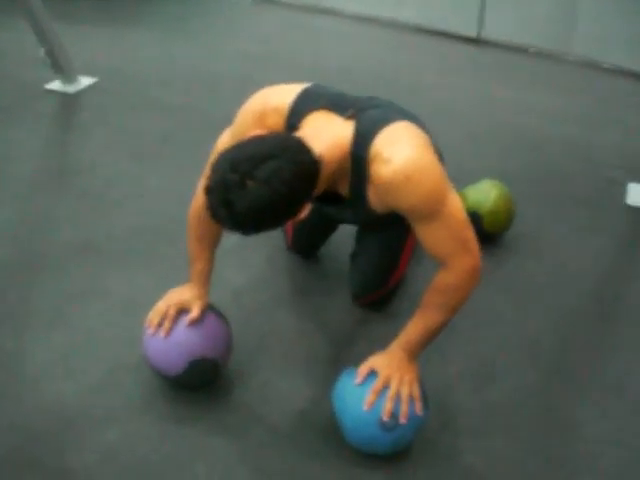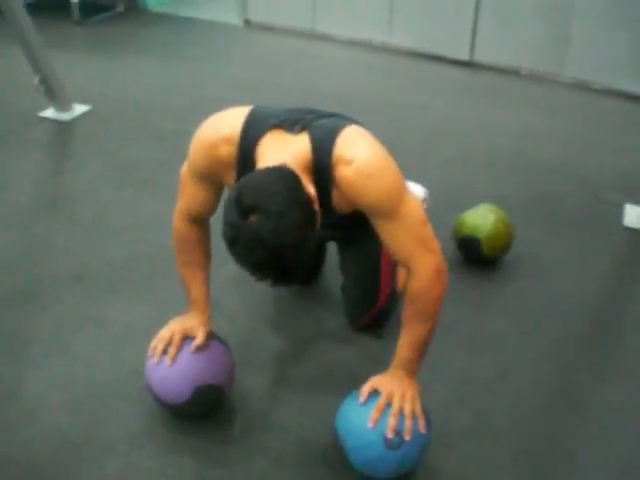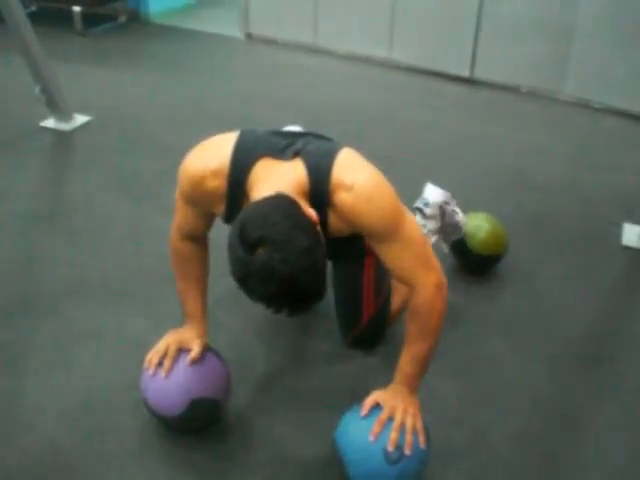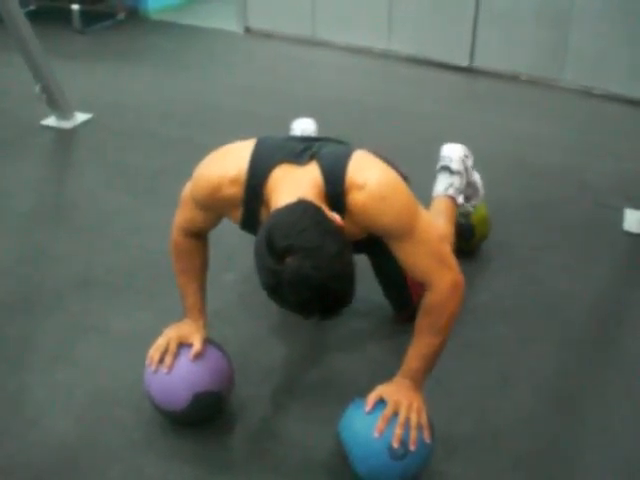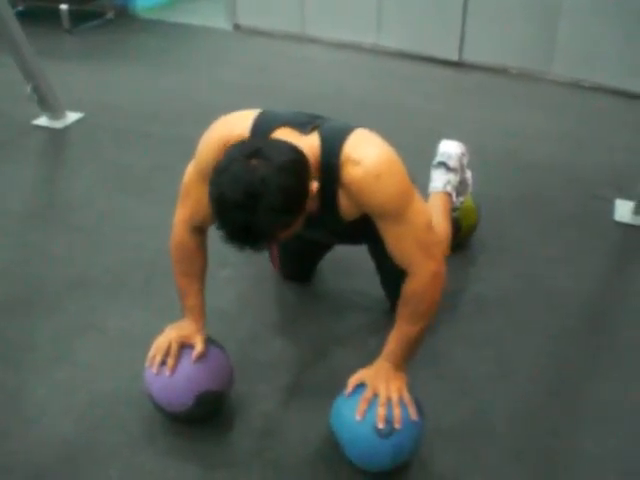
dt=1s
person 1, frame 1
left shoulder: (400, 169)
right shoulder: (266, 112)
left elbow: (464, 262)
right elbow: (211, 190)
left wrist: (403, 353)
right wrist: (197, 285)
left hip: (393, 196)
right hip: (329, 184)
left knee: (368, 294)
right knee: (299, 246)
person 1, frame 2
left shoulder: (361, 170)
right shoulder: (216, 142)
left elbow: (429, 268)
right elbow: (189, 219)
left wrist: (402, 372)
right wrist: (198, 311)
left hip: (360, 213)
right hip: (309, 194)
left knee: (368, 318)
right knee: (300, 277)
left ankle: (410, 206)
person 1, frame 3
left shoulder: (357, 193)
right shoulder: (204, 172)
left elbow: (430, 285)
right elbow: (187, 237)
left wrist: (403, 388)
right wrist: (194, 325)
left hip: (349, 226)
left knee: (363, 334)
person 1, frame 4
left shoulder: (374, 193)
right shoulder: (221, 180)
left elbow: (446, 282)
right elbow: (187, 231)
left wrist: (408, 381)
right wrist: (193, 319)
left hip: (369, 216)
left knee: (414, 304)
left ankle: (451, 178)
person 1, frame 5
left shoulder: (370, 170)
right shoulder: (222, 143)
left elbow: (428, 270)
right elbow: (188, 227)
left wrist: (391, 365)
right wrist: (193, 319)
left hip: (374, 209)
left knee: (404, 292)
right knee: (291, 271)
left ankle: (445, 176)
